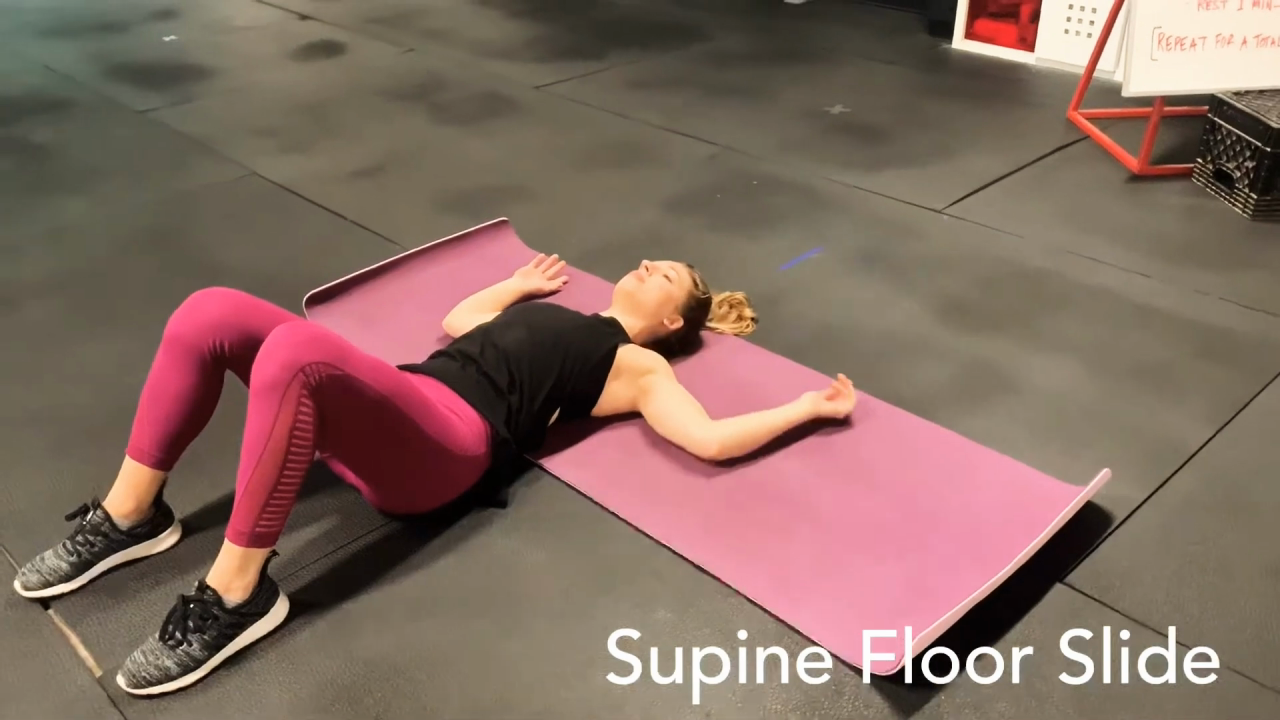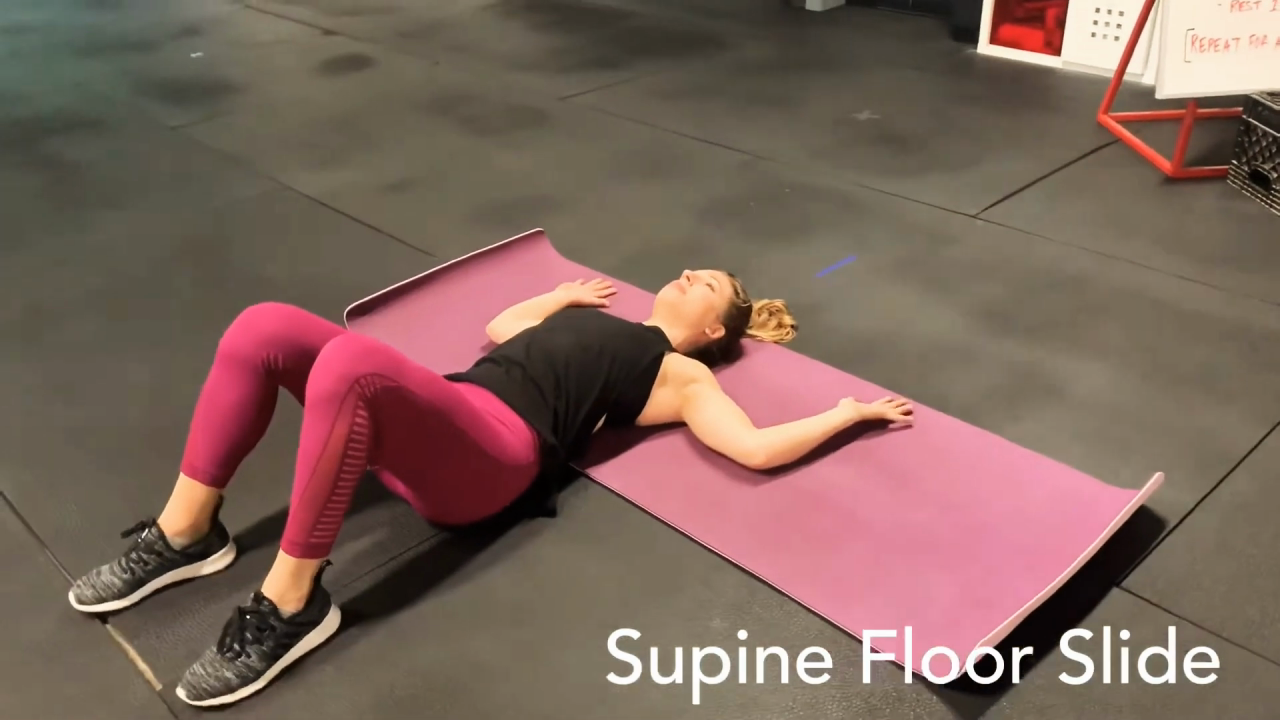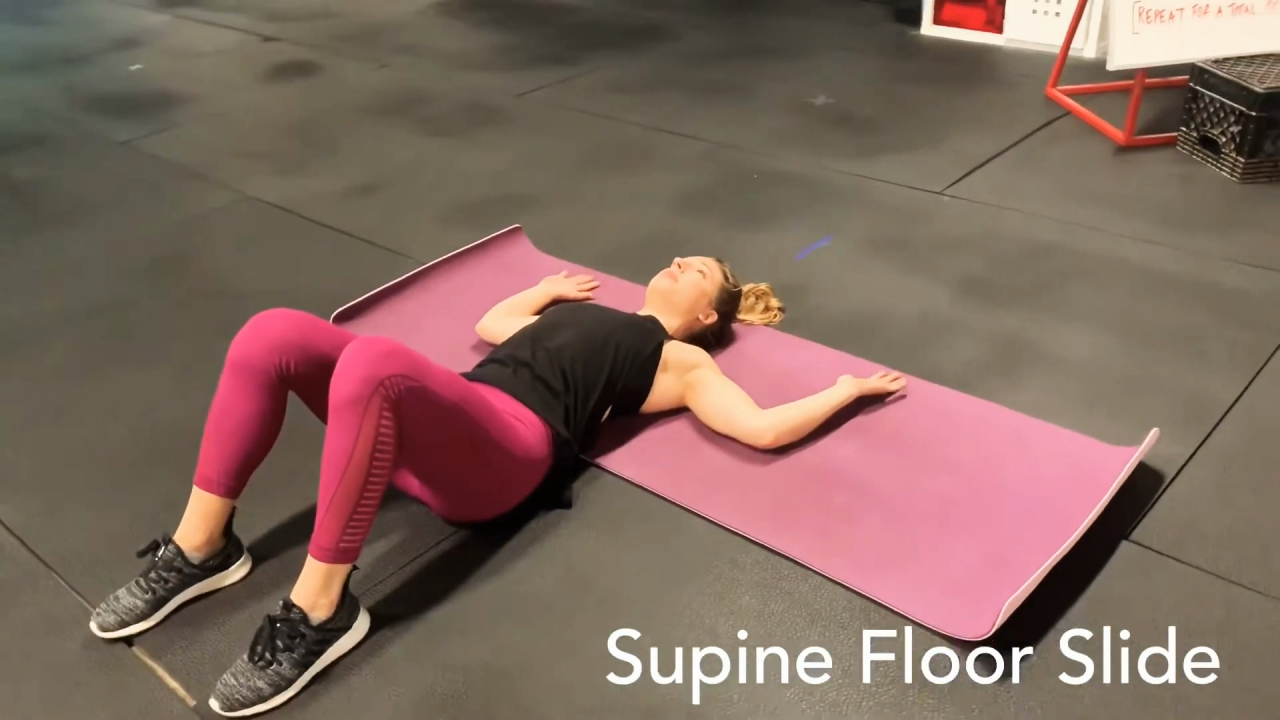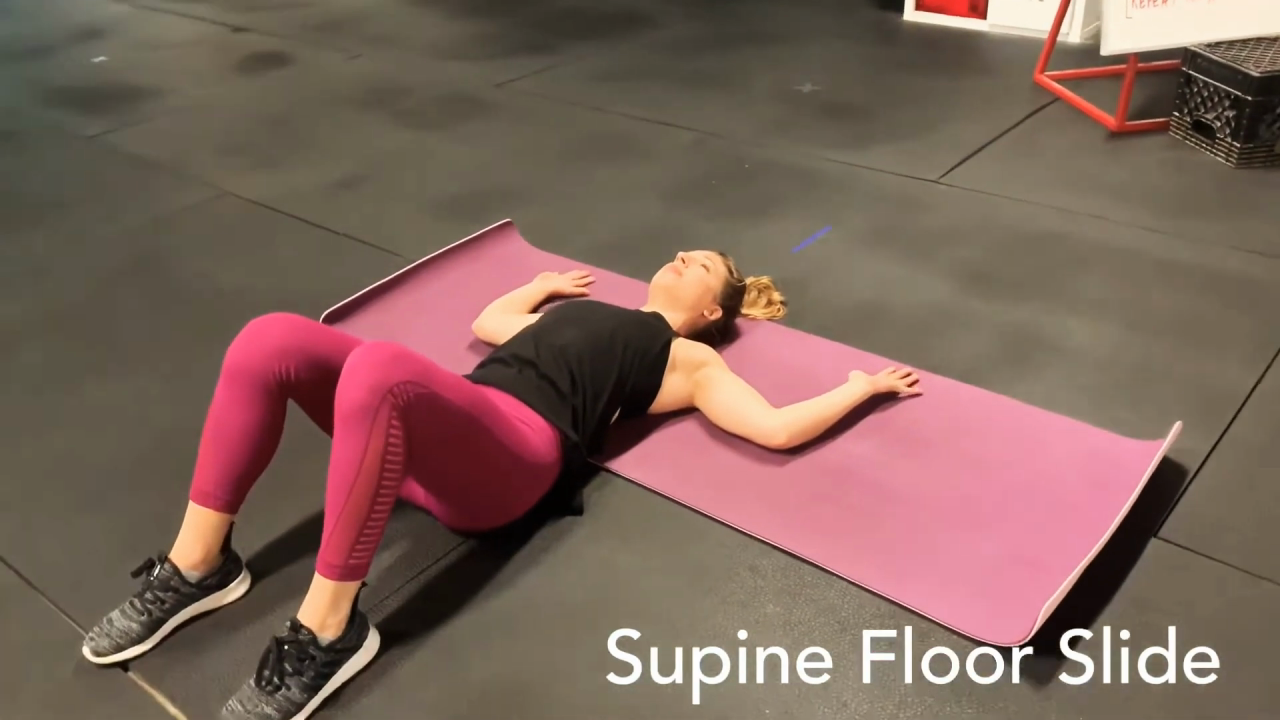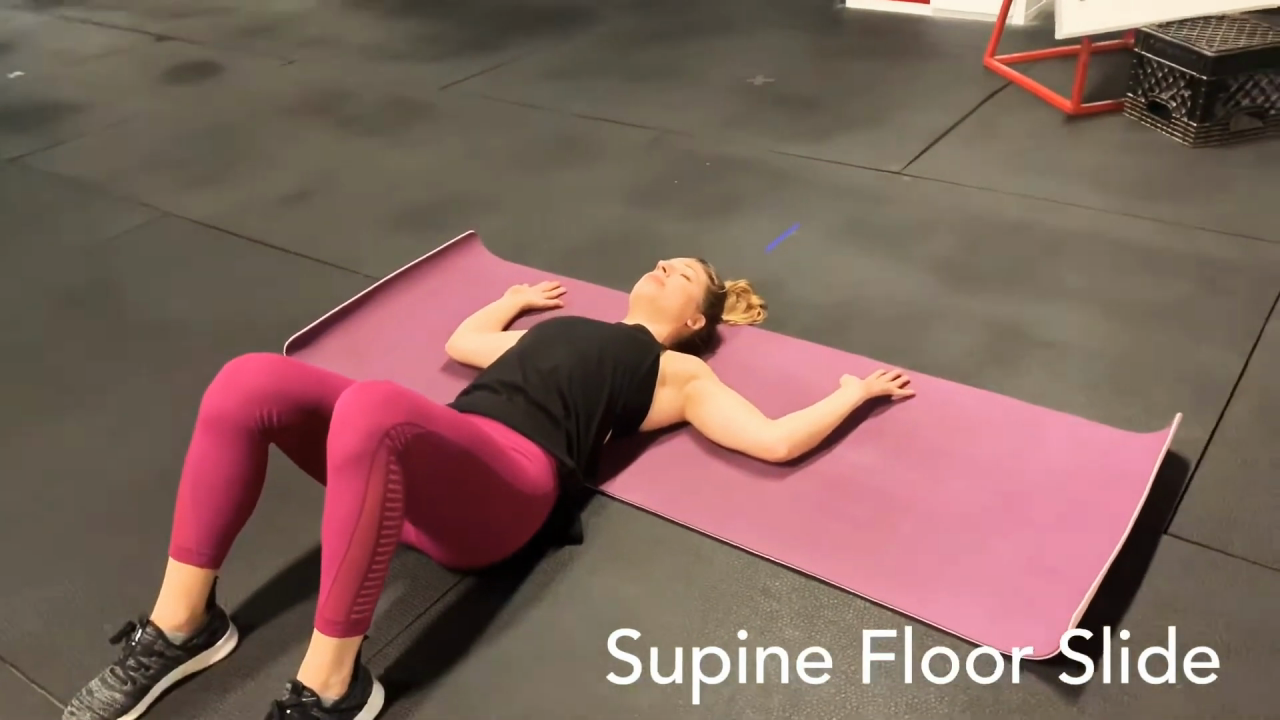
dt=1s
person 1, frame 1
left shoulder: (637, 364)
right shoulder: (553, 312)
left elbow: (710, 436)
right elbow: (458, 321)
left wrist: (808, 404)
right wrist: (517, 286)
left hip: (445, 441)
right hip: (392, 404)
left knee: (294, 351)
right knee: (212, 314)
left ankle: (237, 591)
right ankle: (131, 514)
person 1, frame 2
left shoulder: (680, 371)
right shoulder: (597, 320)
left elbow: (756, 446)
right elbow: (500, 326)
left wrist: (850, 410)
right wrist: (562, 294)
left hip: (492, 451)
right hip: (434, 417)
left knee: (348, 361)
right knee: (264, 328)
left ankle: (291, 602)
right ankle: (185, 532)
person 1, frame 3
left shoulder: (680, 361)
right shoulder: (584, 312)
left elbow: (763, 428)
right elbow: (491, 324)
left wrist: (849, 388)
right wrist: (550, 288)
left hip: (507, 445)
right hip: (441, 418)
left knee: (371, 362)
right knee: (272, 335)
left ankle: (320, 609)
right ankle: (200, 548)
person 1, frame 4
left shoulder: (688, 358)
right shoulder: (580, 309)
left elbow: (777, 427)
right elbow: (489, 321)
left wrist: (861, 386)
right wrist: (544, 283)
left hip: (515, 450)
right hip: (438, 430)
left knee: (378, 368)
right knee: (270, 341)
left ankle: (328, 628)
right ankle: (198, 565)
person 1, frame 5
left shoulder: (677, 372)
right shoulder: (559, 327)
left elbow: (774, 439)
right elbow: (460, 342)
left wrist: (853, 392)
right wrist: (515, 296)
left hip: (508, 478)
right hip: (427, 448)
left knee: (371, 407)
right knee: (250, 381)
right ankle: (181, 624)
